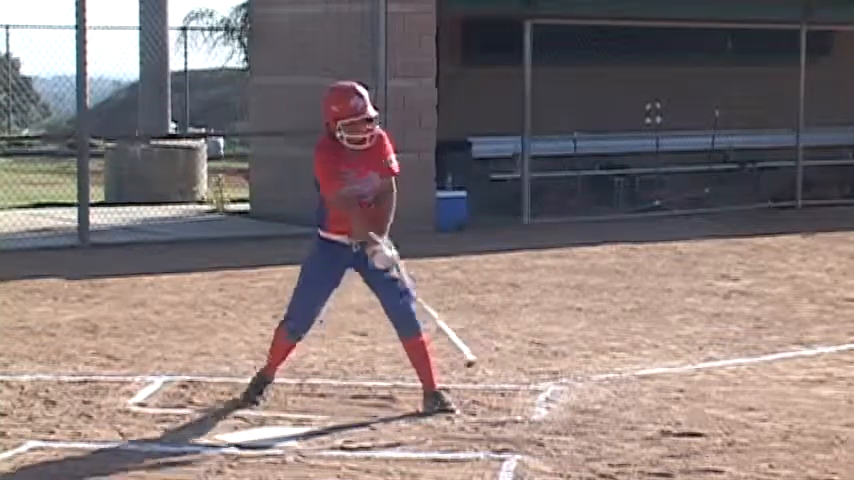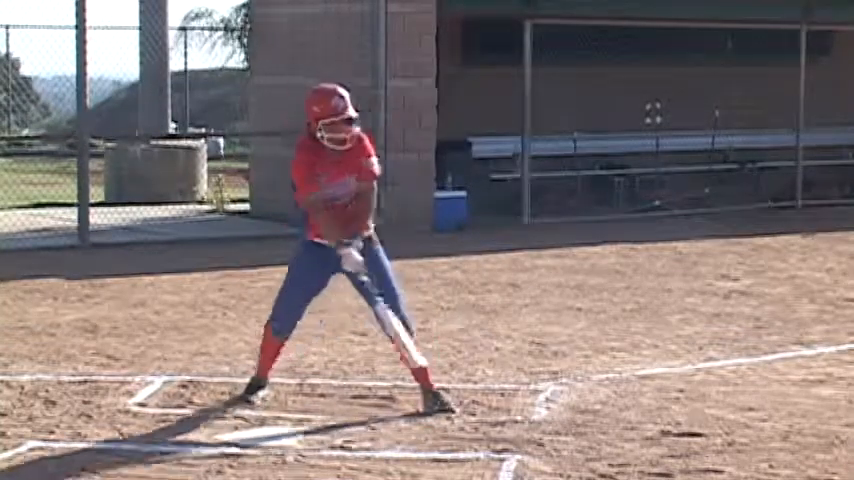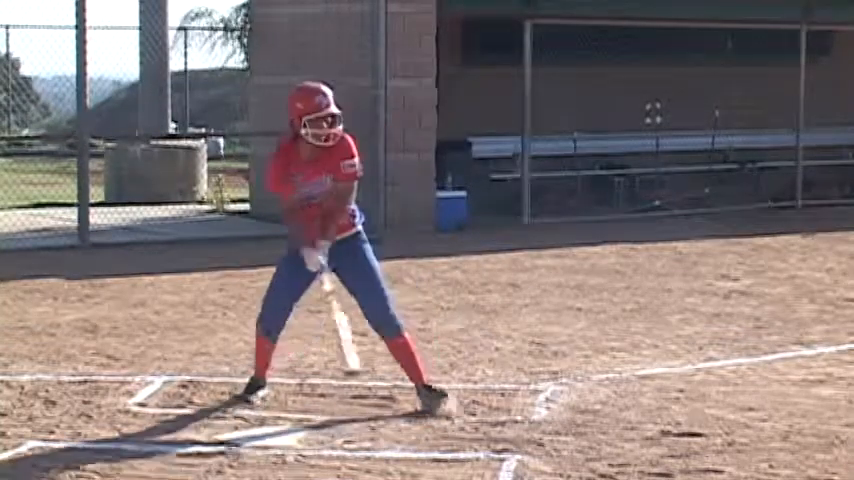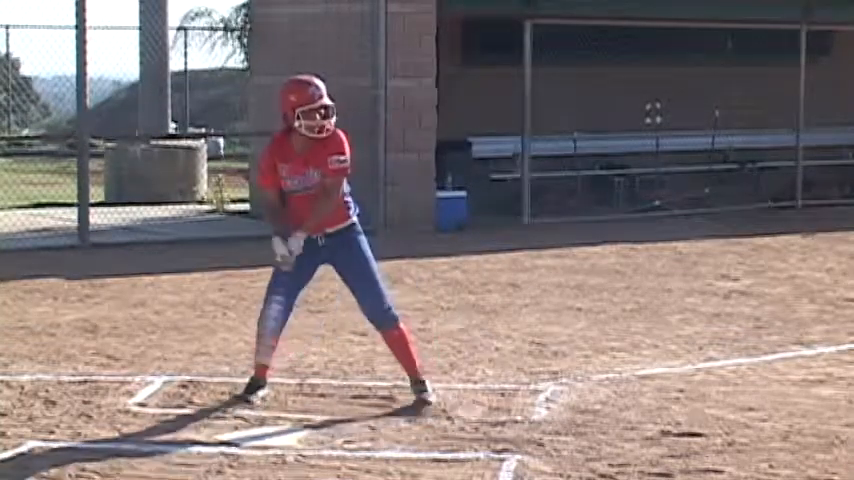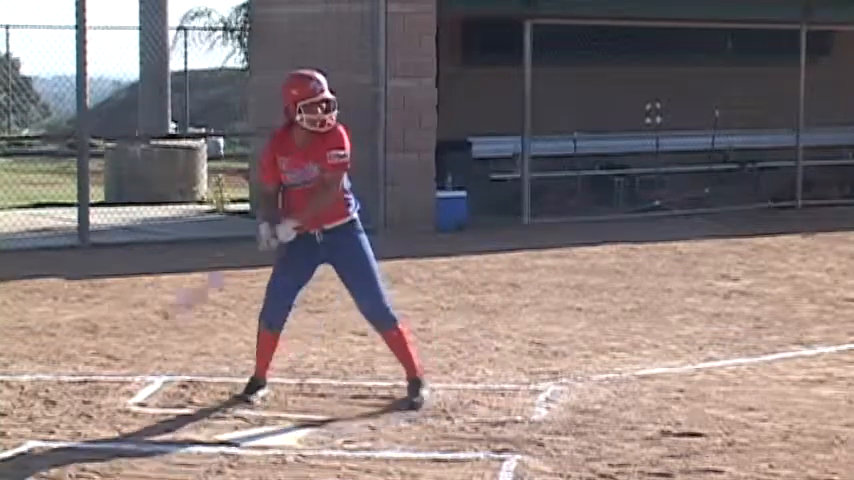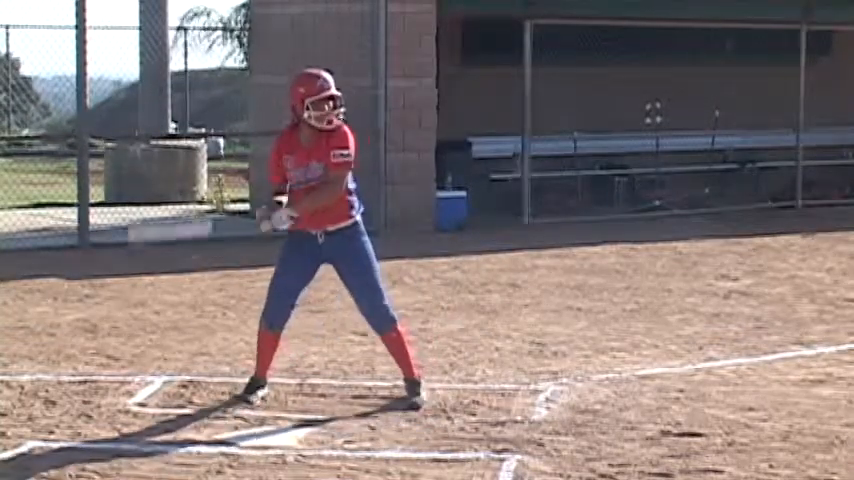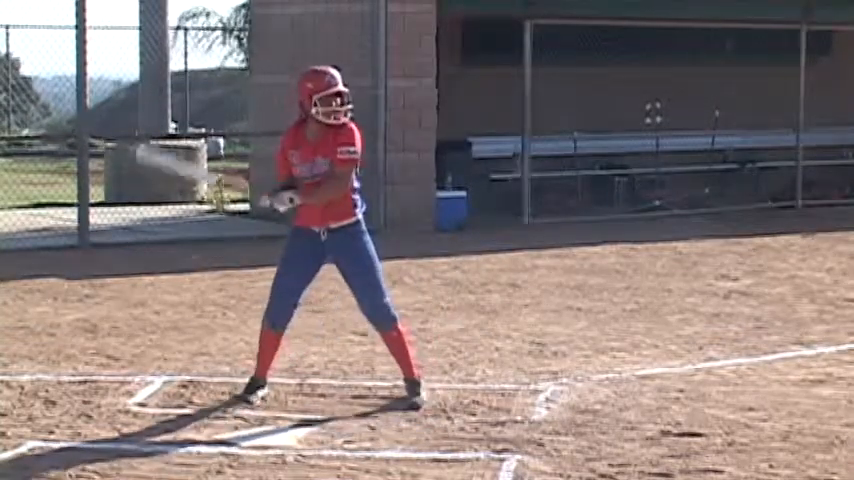
dt=0.1s
person 1, frame 1
left shoulder: (380, 141)
right shoulder: (326, 153)
left elbow: (388, 195)
right elbow: (346, 208)
left wrist: (381, 240)
right wrist: (374, 245)
left hip: (372, 242)
right hip: (332, 244)
left knee: (406, 314)
right knee: (299, 317)
left ankle: (432, 391)
right ankle: (266, 375)
person 1, frame 2
left shoulder: (361, 145)
right shoulder: (304, 156)
left elbow: (367, 198)
right elbow: (318, 211)
left wrist: (354, 242)
right wrist: (341, 247)
left hip: (360, 241)
right hip: (319, 245)
left knee: (394, 314)
right knee: (283, 314)
left ankle: (429, 390)
right ankle: (260, 378)
person 1, frame 3
left shoulder: (343, 145)
right shoulder: (283, 157)
left elbow: (344, 200)
right elbow: (291, 211)
left wrist: (324, 242)
right wrist: (306, 247)
left hip: (347, 239)
right hip: (305, 244)
left knee: (382, 313)
right knee: (271, 313)
left ankle: (422, 386)
right ankle: (258, 379)
person 1, frame 4
left shoulder: (335, 140)
right shoulder: (275, 150)
left elbow: (333, 195)
right elbow: (272, 201)
left wrist: (301, 232)
right wrist: (280, 236)
left hip: (343, 234)
right hip: (299, 238)
left knee: (378, 306)
right knee: (273, 306)
left ankle: (417, 379)
right ankle: (259, 378)
person 1, frame 5
left shoulder: (335, 135)
right shoulder: (277, 144)
left elbow: (331, 189)
right elbow: (270, 193)
left wrist: (294, 222)
right wrist: (269, 222)
left hip: (343, 230)
right hip: (299, 236)
left knee: (376, 306)
right knee: (274, 307)
left ankle: (414, 378)
right ankle: (259, 379)
person 1, frame 6
left shoulder: (341, 135)
right shoulder: (285, 143)
left elbow: (334, 189)
right elbow: (279, 187)
left wrist: (290, 209)
right wrist: (274, 206)
left hip: (345, 232)
right hip: (303, 236)
left knee: (377, 308)
right knee: (275, 307)
left ankle: (412, 380)
right ankle: (259, 379)
person 1, frame 7
left shoulder: (347, 132)
right shoulder: (291, 139)
left elbow: (340, 184)
right elbow: (286, 184)
left wrist: (296, 197)
right wrist: (280, 194)
left hip: (347, 230)
right hip: (306, 233)
left knee: (378, 307)
right knee: (278, 306)
left ankle: (412, 380)
right ankle: (259, 379)
